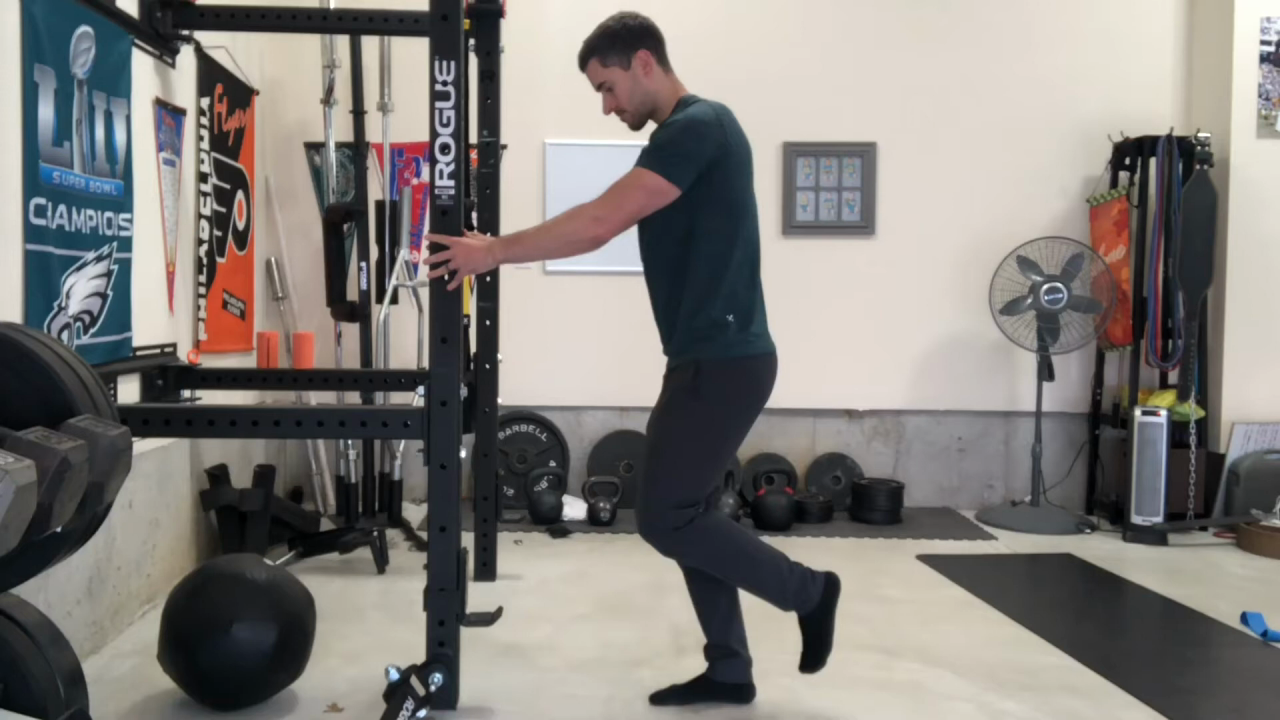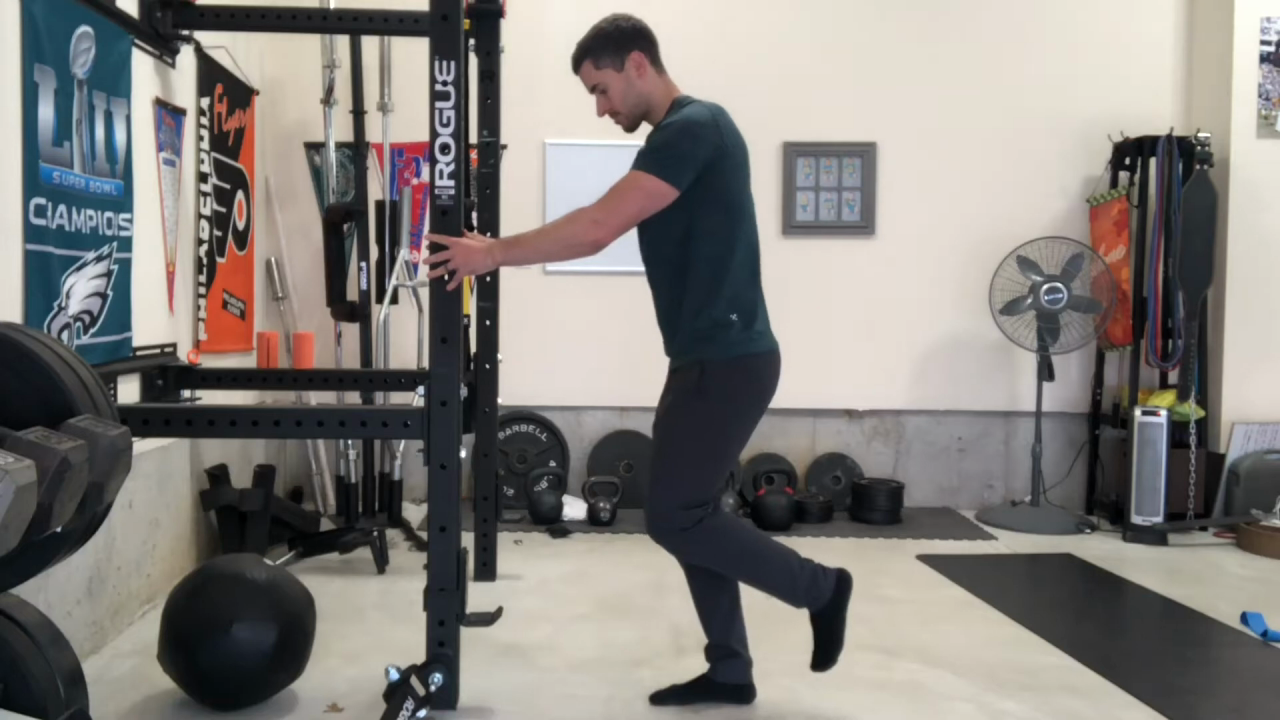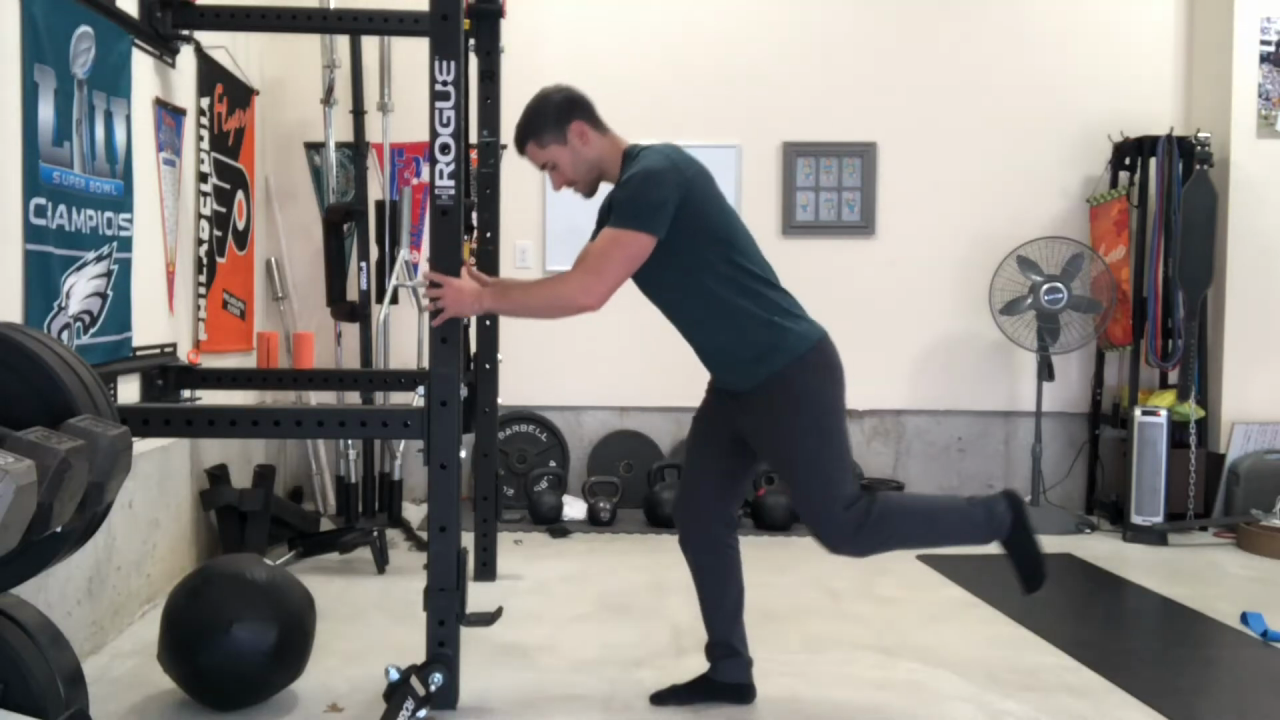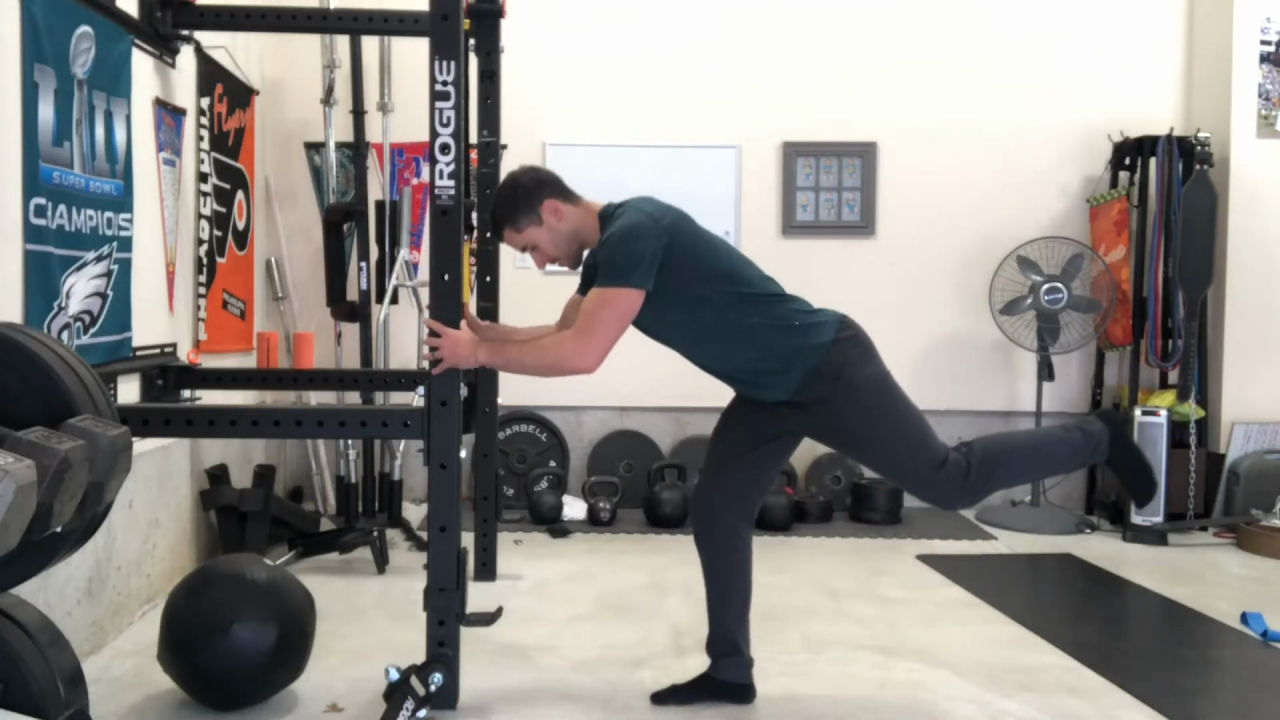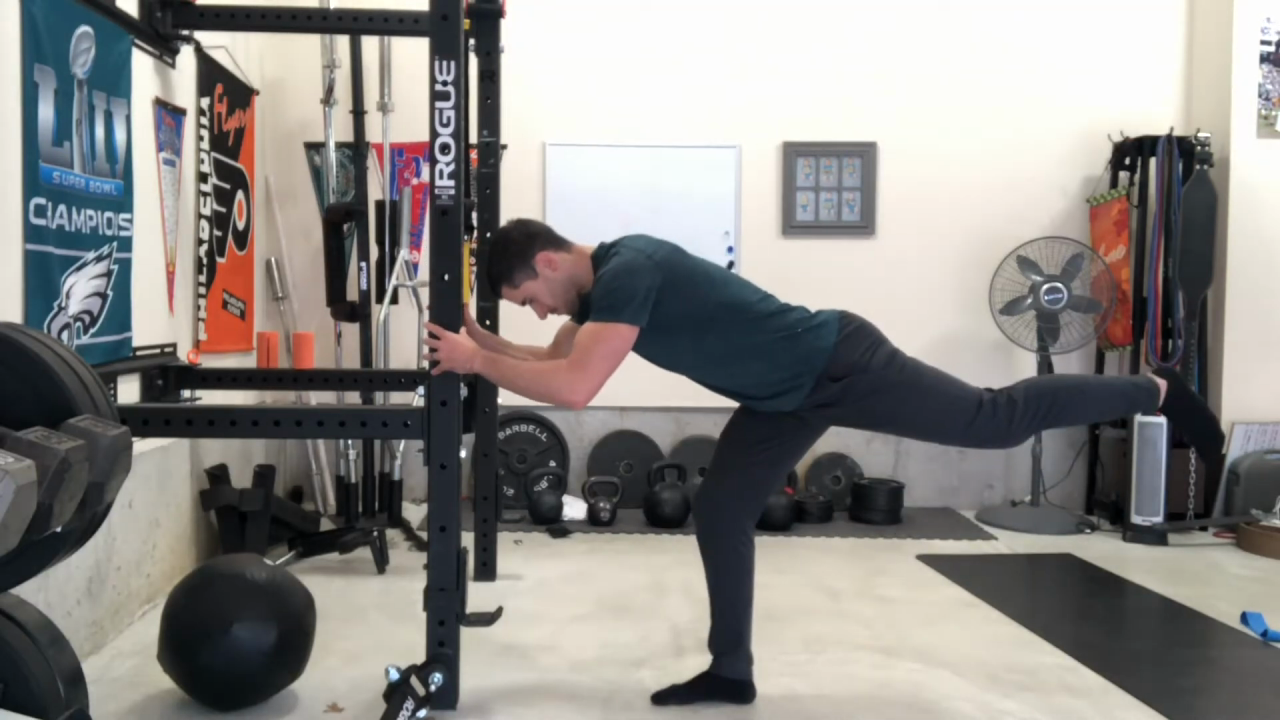
dt=0.7s
person 1, frame 1
left shoulder: (699, 127)
right shoulder: (681, 135)
left elbow: (599, 224)
right elbow: (606, 225)
left wrist: (492, 252)
right wrist: (498, 250)
left hip: (723, 362)
right hip: (705, 359)
left knee: (667, 519)
right knee: (685, 516)
left ankle: (807, 592)
right ankle: (728, 670)
person 1, frame 2
left shoulder: (694, 128)
right shoulder: (677, 136)
left elbow: (597, 227)
right elbow: (603, 227)
left wrist: (493, 254)
right wrist: (499, 253)
left hip: (726, 361)
right hip: (706, 358)
left knee: (675, 519)
right knee: (688, 517)
left ankle: (820, 588)
right ankle: (729, 671)
person 1, frame 3
left shoulder: (655, 176)
right shoulder: (626, 197)
left elbow: (586, 293)
right elbow: (578, 287)
left wrist: (483, 300)
right wrist: (489, 289)
left hip: (791, 371)
right hip: (739, 381)
left knee: (844, 526)
right knee: (700, 518)
left ankle: (998, 518)
right ankle: (729, 671)
person 1, frame 4
left shoulder: (634, 233)
right shoulder: (609, 253)
left elbow: (582, 354)
right elbow: (563, 337)
left wrist: (479, 354)
right wrist: (482, 330)
left hip: (826, 368)
right hip: (772, 386)
left knee: (945, 480)
right knee: (716, 512)
left ankle: (1096, 439)
right ankle: (729, 670)
person 1, frame 5
left shoulder: (627, 272)
right shoulder: (603, 288)
left elbow: (575, 389)
right elbow: (556, 362)
left wrist: (476, 361)
right wrist: (480, 341)
left hip: (840, 364)
right hip: (788, 395)
left knee: (996, 420)
right knee: (719, 512)
left ankle: (1157, 392)
right ankle: (731, 670)
